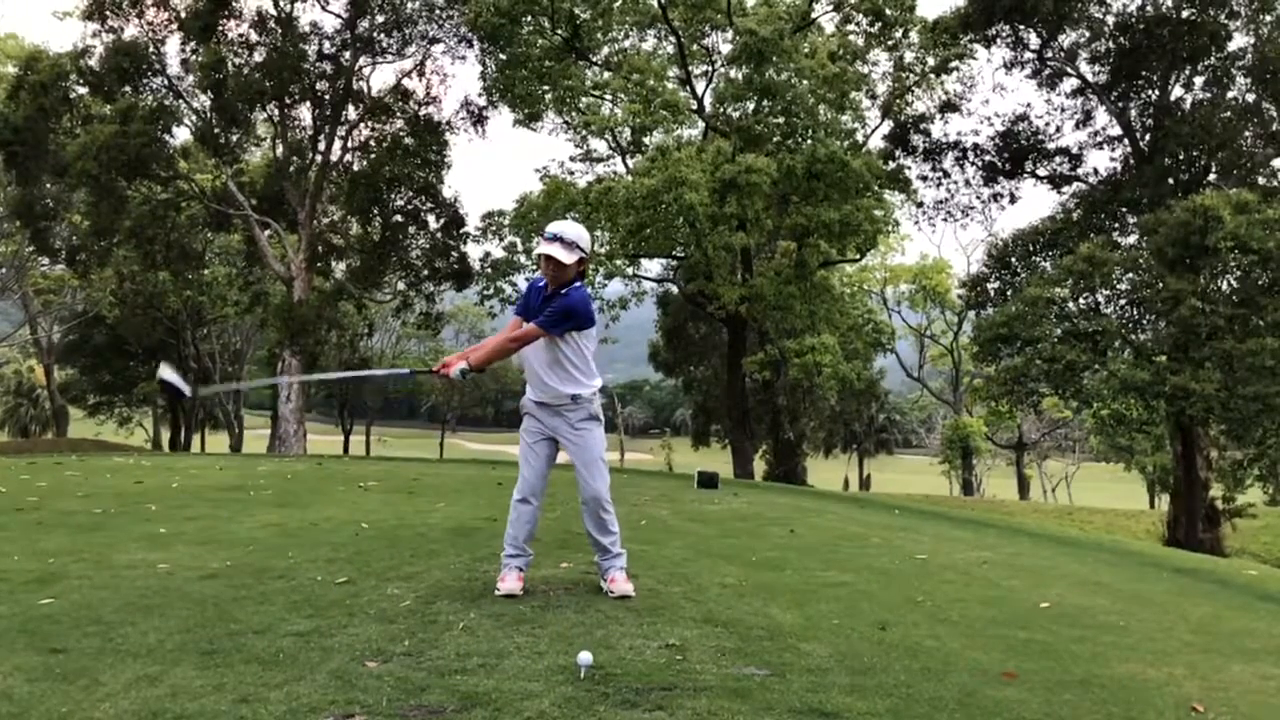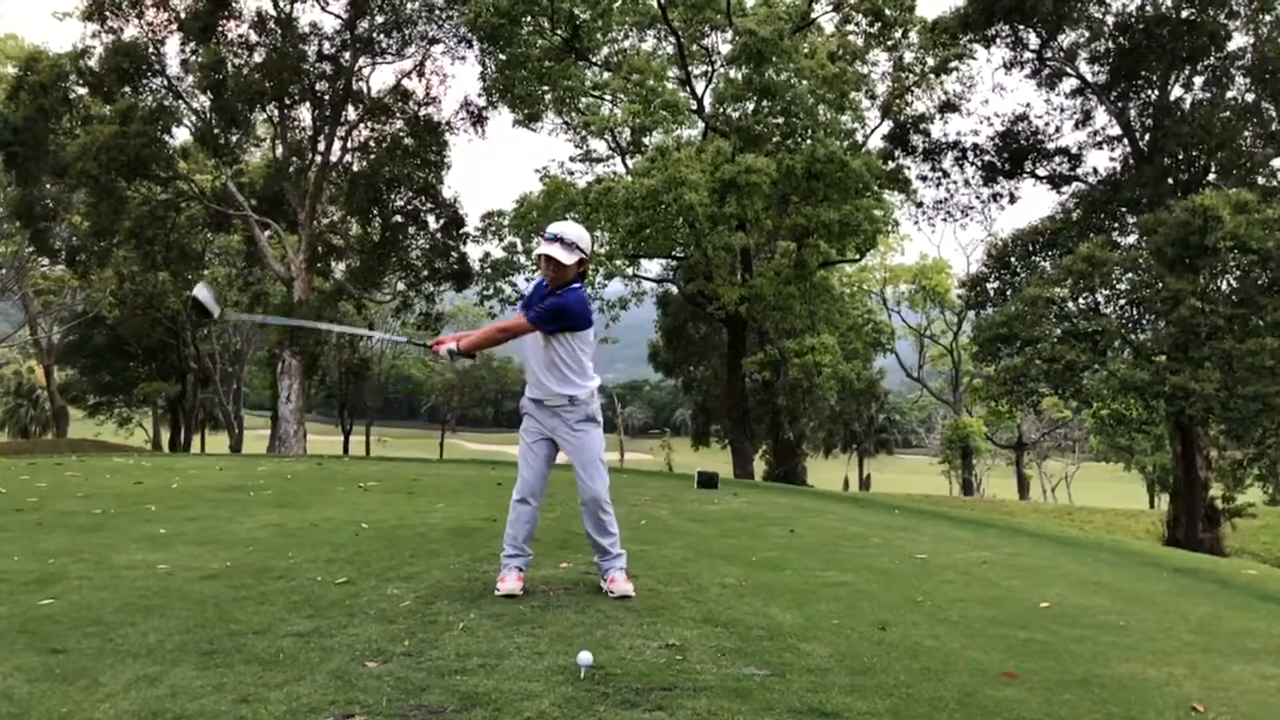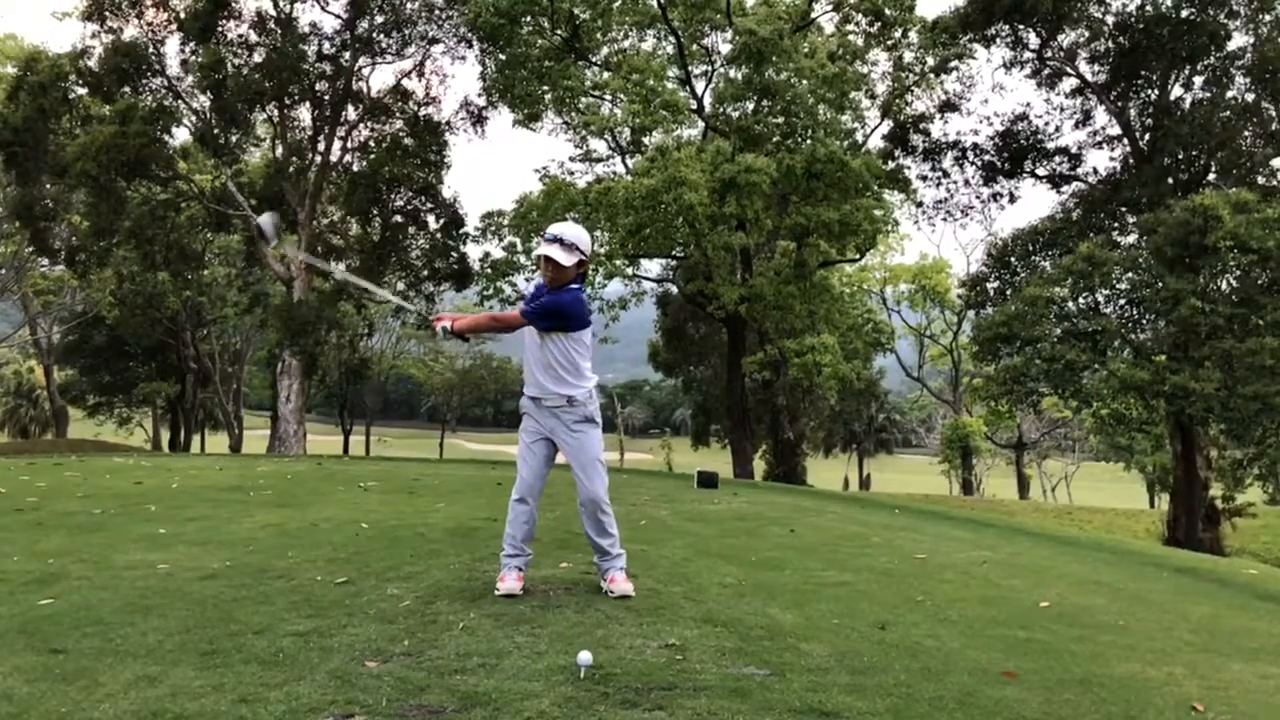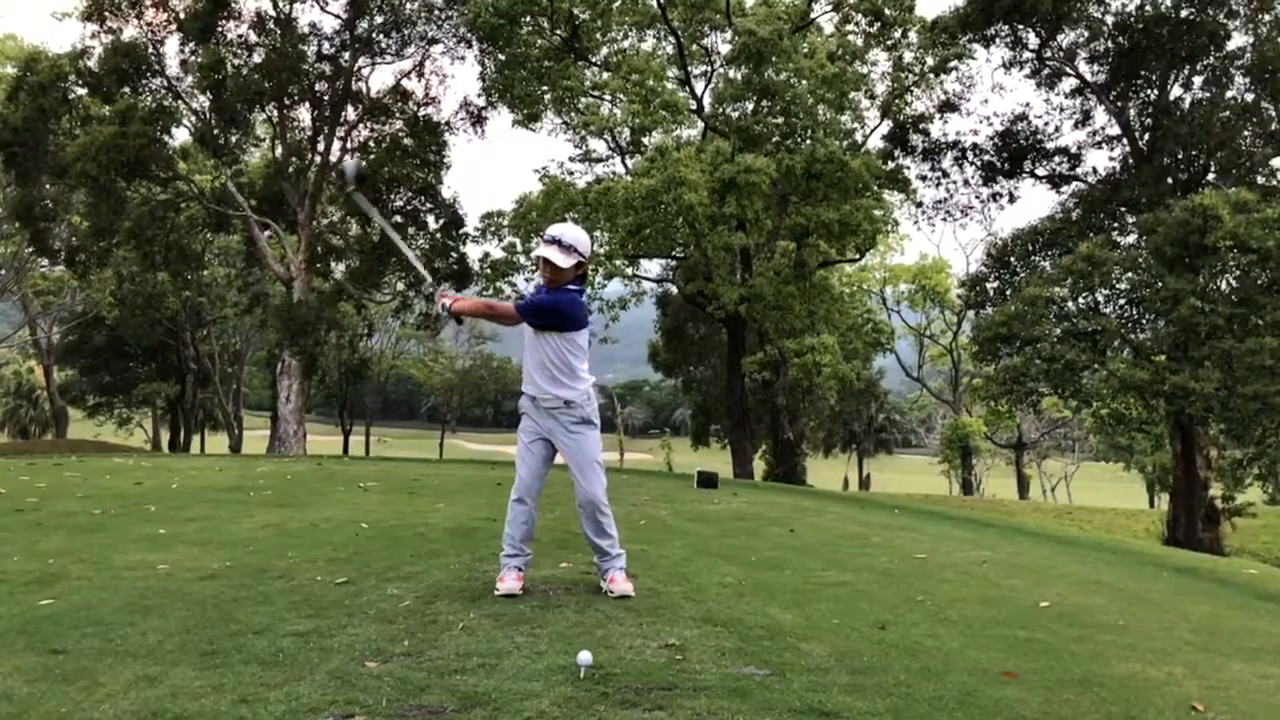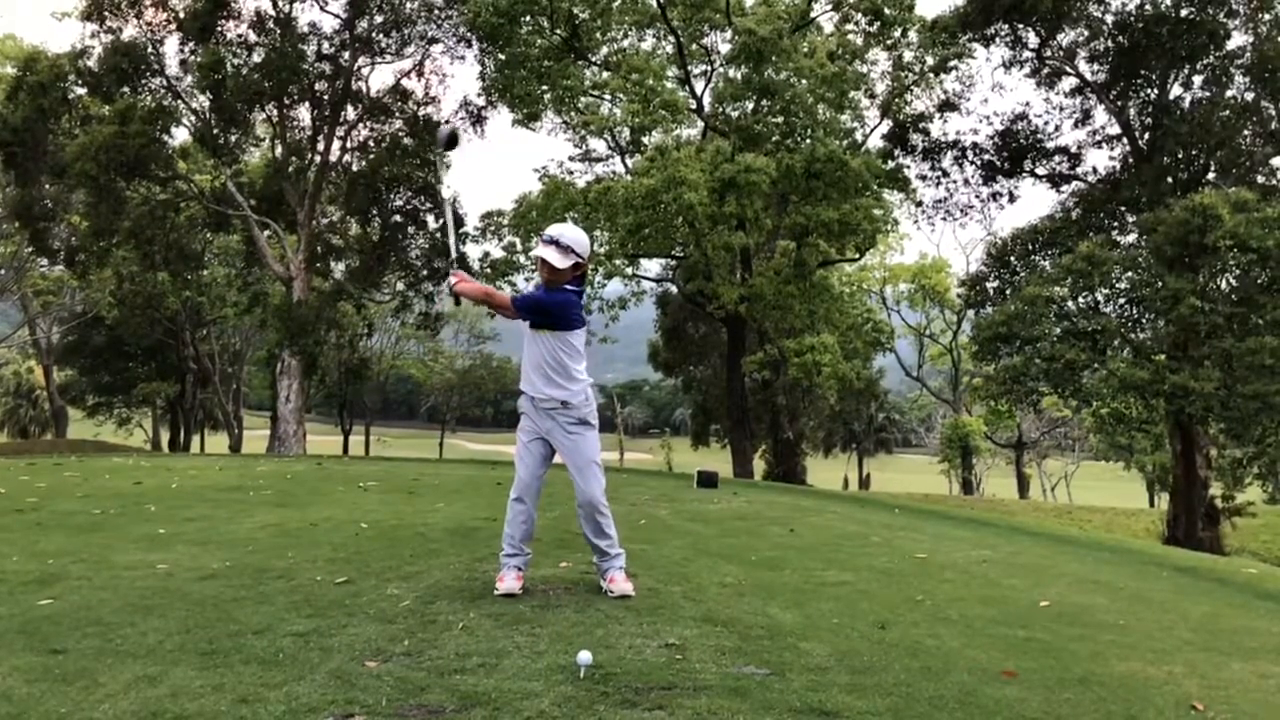
dt=0.3s
person 1, frame 1
left shoulder: (575, 302)
right shoulder: (535, 288)
left elbow: (517, 342)
right elbow: (506, 332)
left wrist: (468, 365)
right wrist: (461, 354)
left hip: (578, 409)
right hip: (538, 408)
left knee: (595, 491)
right knee: (527, 489)
left ankle: (612, 567)
right ankle: (514, 565)
person 1, frame 2
left shoulder: (571, 302)
right shoulder: (541, 288)
left elbow: (508, 331)
right elbow: (507, 326)
left wrist: (458, 347)
right wrist: (460, 337)
left hip: (577, 410)
right hip: (537, 408)
left knee: (594, 492)
right knee: (526, 489)
left ankle: (612, 567)
right ankle: (513, 565)
person 1, frame 3
left shoulder: (568, 302)
right shoulder: (544, 287)
left elbow: (504, 322)
right elbow: (507, 320)
left wrist: (453, 326)
right wrist: (459, 320)
left hip: (575, 410)
right hip: (537, 407)
left knee: (593, 492)
right knee: (525, 489)
left ankle: (612, 567)
right ankle: (513, 565)
person 1, frame 4
left shoulder: (565, 302)
right shoulder: (545, 289)
left elbow: (499, 311)
right elbow: (509, 315)
left wrist: (453, 305)
right wrist: (463, 302)
left hip: (573, 412)
right hip: (535, 408)
left knee: (592, 494)
right knee: (524, 490)
left ankle: (612, 567)
right ankle: (513, 565)
person 1, frame 5
left shoulder: (560, 301)
right shoulder: (546, 289)
left elbow: (496, 299)
right elbow: (510, 308)
left wrist: (458, 286)
right wrist: (470, 284)
left hip: (571, 412)
right hip: (535, 408)
left knee: (590, 494)
right knee: (523, 489)
left ankle: (612, 567)
right ankle: (512, 565)
